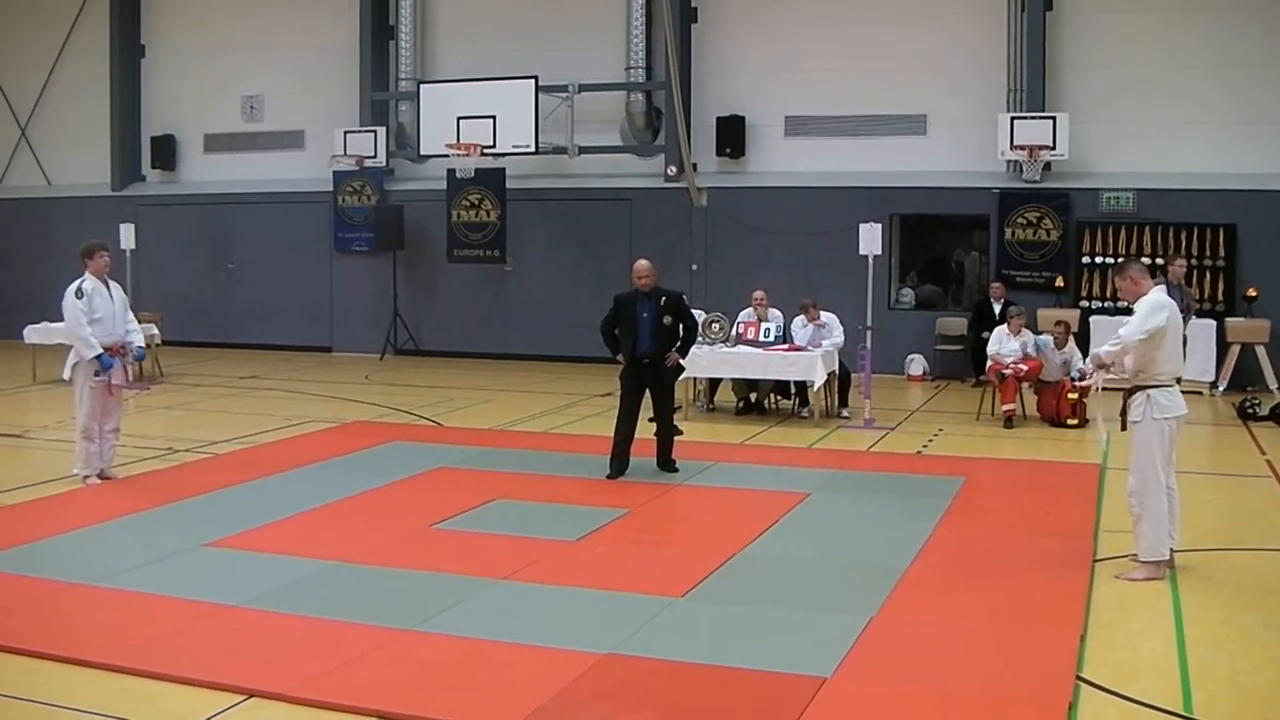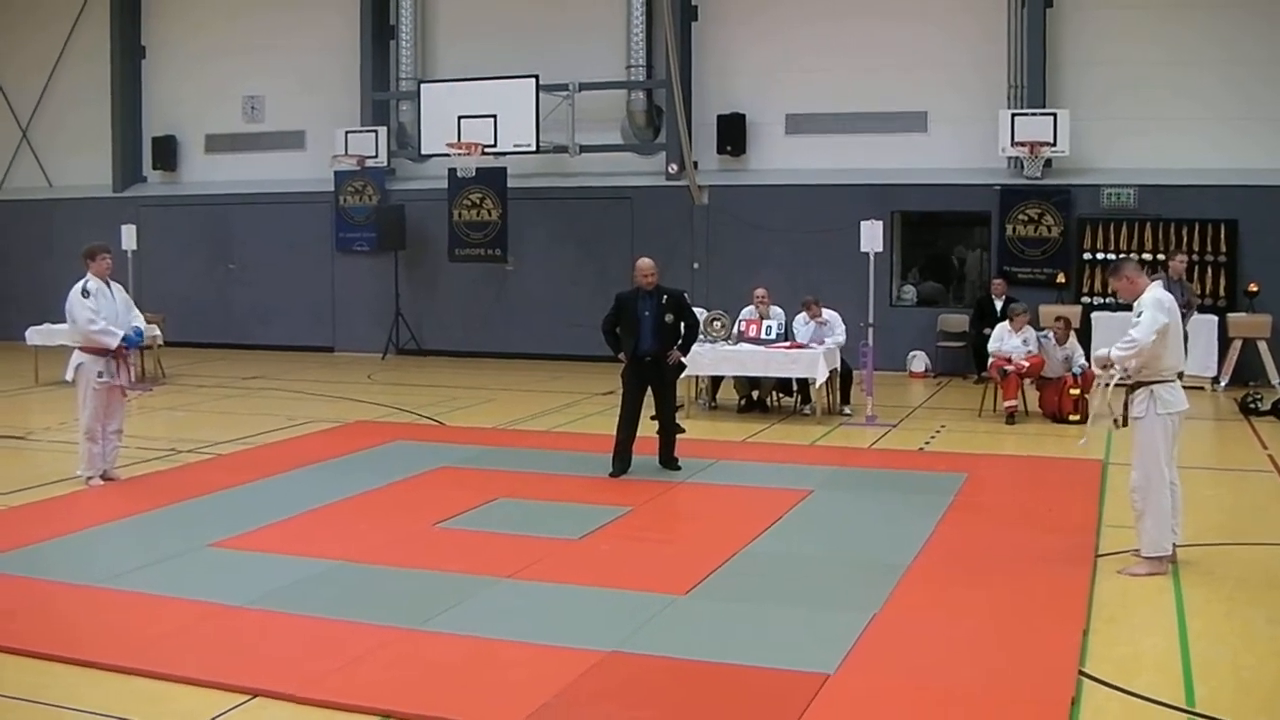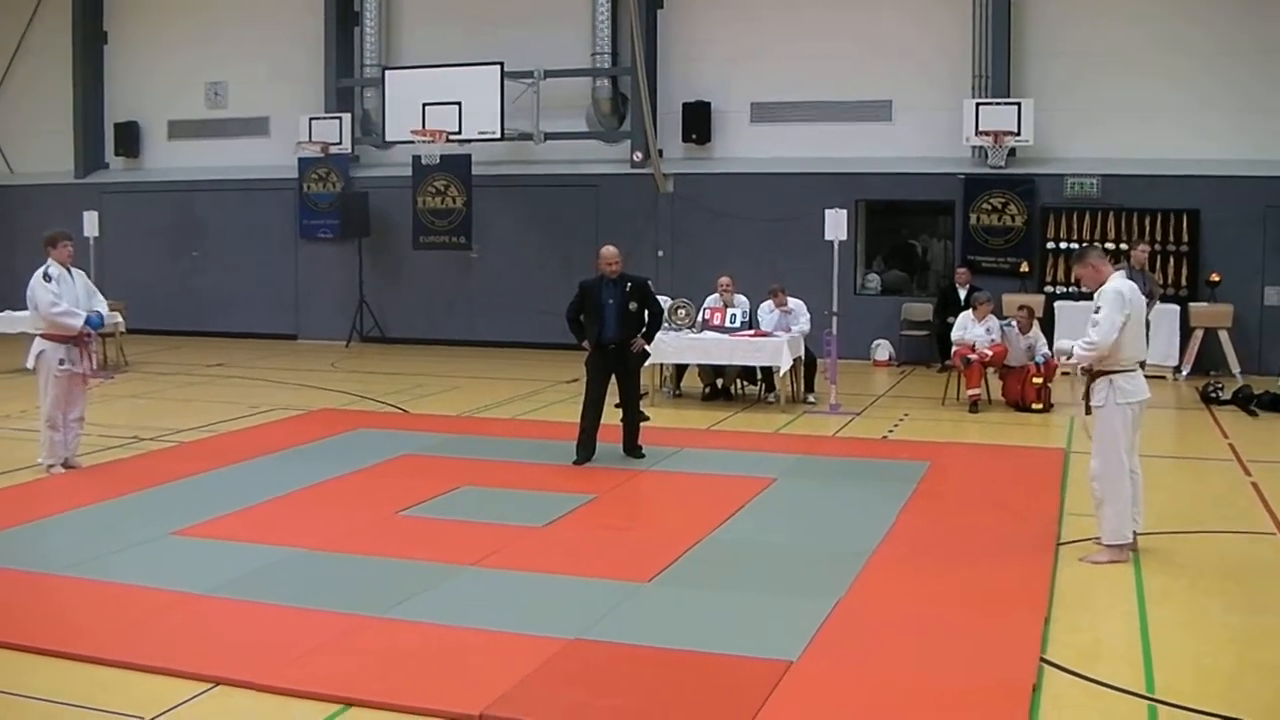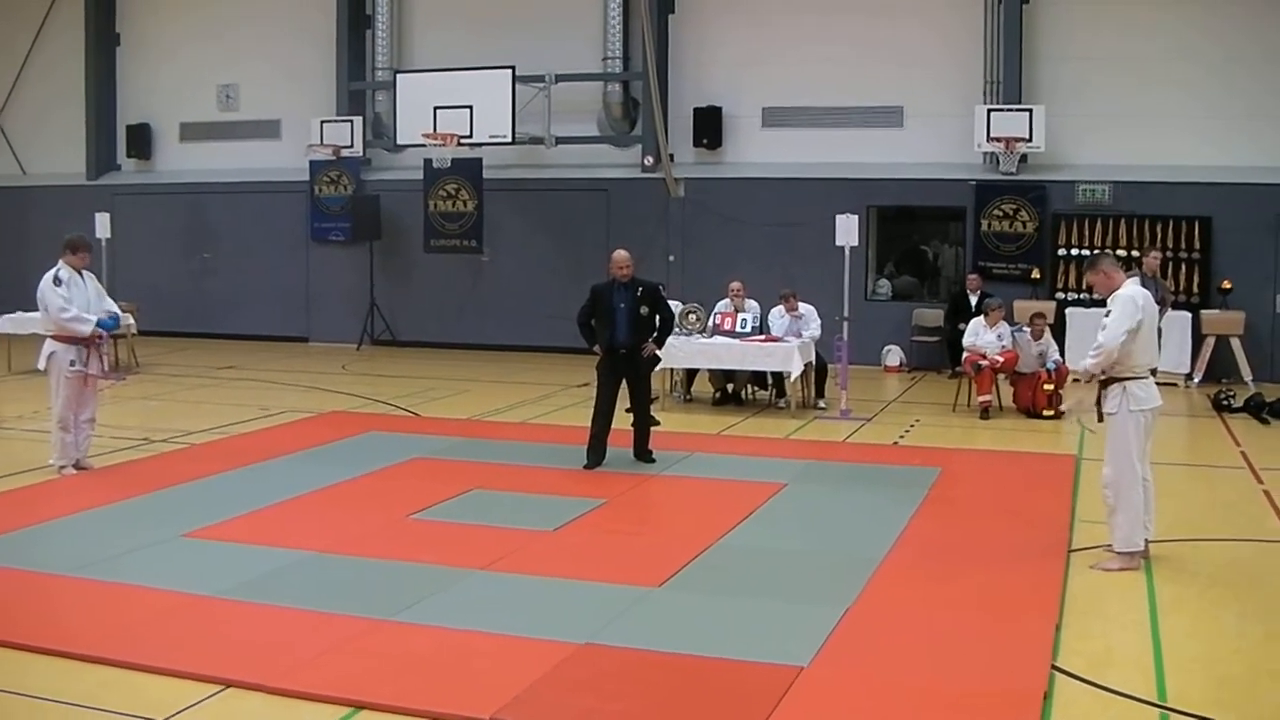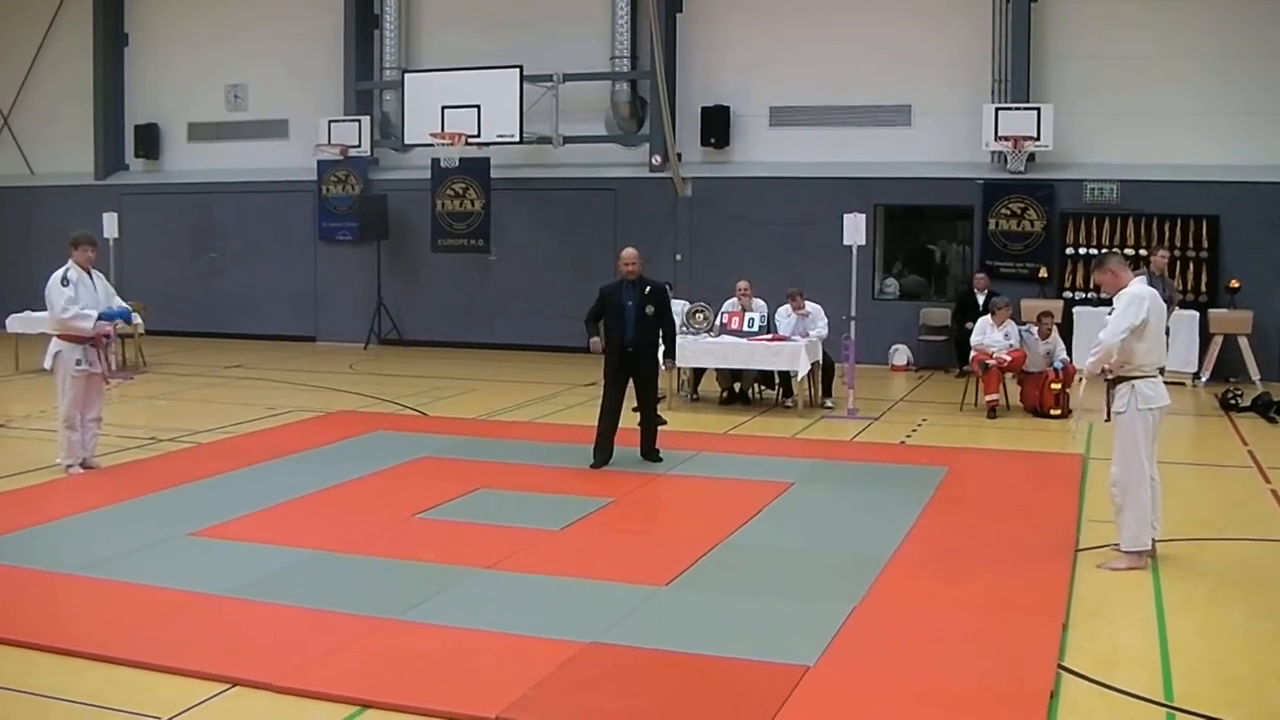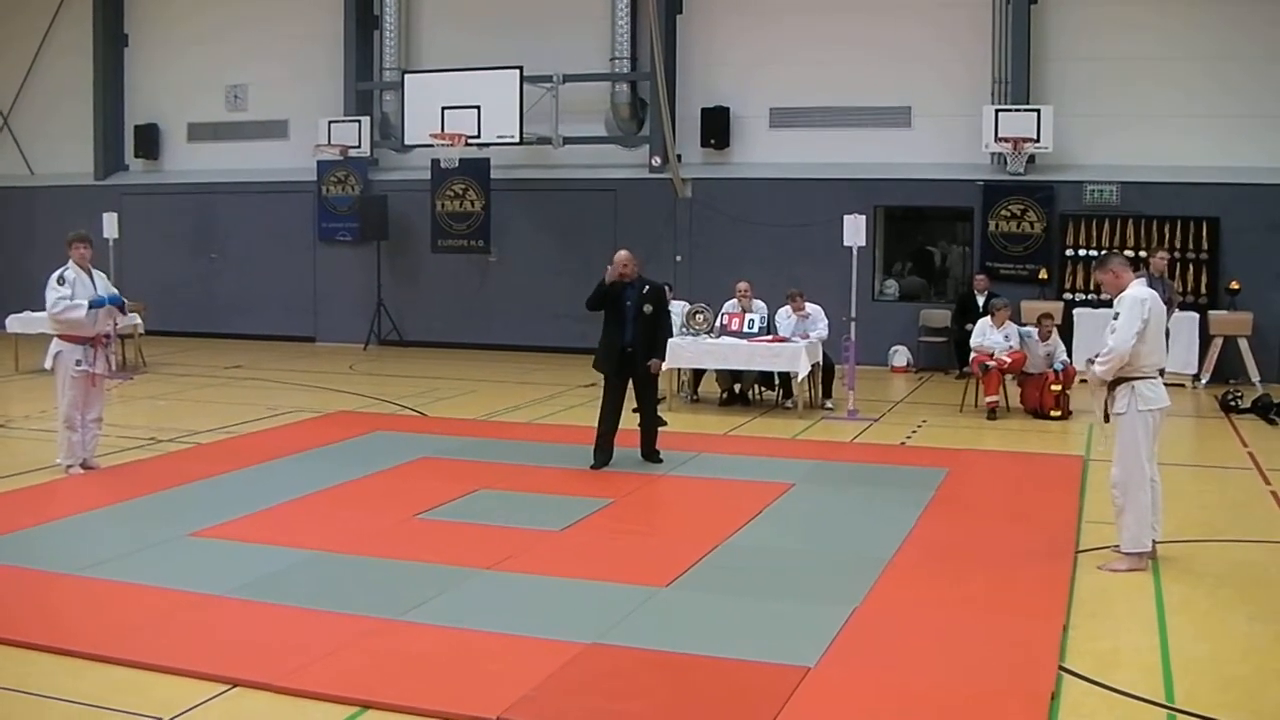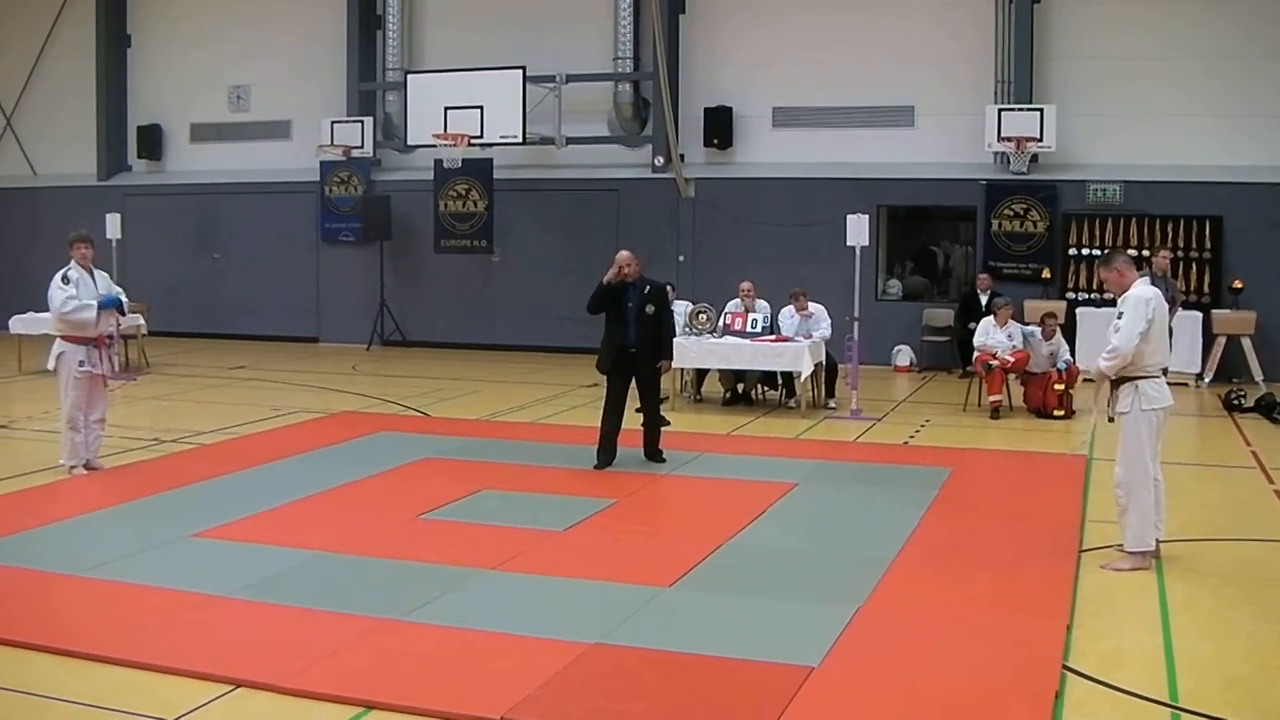
dt=0.4s
person 1, frame 1
left shoulder: (1154, 305)
right shoulder: (1163, 304)
left elbow: (1126, 339)
left wrist: (1100, 356)
right wrist: (1114, 361)
left hip: (1153, 403)
right hip: (1161, 398)
left knee: (1146, 482)
right knee: (1161, 479)
left ankle: (1153, 561)
right ankle: (1162, 549)
person 1, frame 2
left shoulder: (1153, 301)
right shoulder: (1160, 299)
left elbow: (1139, 342)
left wrist: (1107, 355)
right wrist: (1123, 362)
left hip: (1155, 398)
right hip: (1161, 394)
left knee: (1148, 478)
right knee: (1163, 474)
left ankle: (1156, 556)
right ankle: (1164, 544)
person 1, frame 3
left shoulder: (1112, 292)
right shoulder: (1129, 289)
left elbow: (1100, 340)
left wrist: (1070, 349)
right wrist: (1090, 359)
left hip: (1115, 388)
right hip: (1127, 383)
left knee: (1109, 466)
right knee: (1125, 462)
left ankle: (1116, 544)
right ankle: (1126, 532)
person 1, frame 4
left shoulder: (1125, 299)
right shoulder: (1140, 296)
left elbow: (1108, 344)
left wrist: (1090, 366)
right wrist: (1101, 366)
left hip: (1127, 394)
right hip: (1139, 390)
left knee: (1121, 473)
right knee: (1136, 469)
left ankle: (1128, 551)
right ankle: (1137, 539)
person 1, frame 5
left shoulder: (1132, 297)
right shoulder: (1149, 295)
left elbow: (1109, 340)
left wrist: (1092, 366)
right wrist: (1114, 365)
left hip: (1136, 393)
right hip: (1146, 388)
left knee: (1129, 472)
right knee: (1144, 468)
left ankle: (1135, 550)
right ankle: (1145, 539)
person 1, frame 6
left shoulder: (1132, 299)
right shoulder: (1148, 296)
left elbow: (1120, 347)
left wrist: (1098, 373)
right wrist: (1105, 365)
left hip: (1136, 395)
right hip: (1146, 390)
left knee: (1129, 473)
right knee: (1144, 469)
left ankle: (1135, 551)
right ankle: (1145, 540)
person 1, frame 7
left shoulder: (1137, 298)
right shoulder: (1151, 295)
left elbow: (1123, 347)
left wrist: (1103, 366)
right wrist: (1112, 366)
left hip: (1139, 394)
right hip: (1148, 389)
left knee: (1132, 472)
right knee: (1147, 469)
left ankle: (1138, 551)
right ankle: (1148, 539)
person 2, frame 1
left shoulder: (115, 288)
right shoulder: (80, 289)
left elbow: (128, 320)
right elbow: (77, 328)
left wrist: (137, 344)
right wrist: (98, 356)
left hip: (113, 360)
right hip: (89, 361)
left knee: (111, 417)
right knee: (89, 418)
left ankle: (104, 466)
right ankle: (88, 470)
person 2, frame 2
left shoulder: (117, 289)
right shoulder: (83, 290)
left elbow: (133, 314)
right elbow: (89, 325)
left wrist: (136, 330)
right wrist: (121, 337)
left hip: (115, 362)
right hip: (92, 362)
left knee: (114, 419)
right knee: (92, 419)
left ankle: (107, 466)
right ankle: (91, 471)
person 2, frame 3
left shoulder: (79, 276)
right shoulder: (44, 277)
left elbow: (97, 299)
right elbow: (52, 309)
left wrist: (98, 315)
right wrist: (84, 319)
left hip: (77, 348)
right hip: (53, 349)
left knee: (76, 407)
right knee: (53, 407)
left ankle: (69, 455)
right ankle: (52, 459)
person 2, frame 4
left shoulder: (88, 278)
right shoulder: (54, 279)
left elbow: (105, 302)
right elbow: (62, 314)
left wrist: (112, 316)
right wrist: (97, 322)
left hip: (87, 350)
right hip: (63, 350)
left knee: (87, 408)
right knee: (64, 409)
left ankle: (80, 455)
right ankle: (63, 460)
person 2, frame 5
left shoulder: (97, 278)
right shoulder: (62, 278)
left elbow: (112, 301)
right elbow: (64, 313)
left wrist: (122, 311)
right wrist: (99, 316)
left hip: (93, 349)
right hip: (70, 350)
left knee: (93, 407)
right knee: (71, 408)
left ankle: (87, 455)
right ankle: (70, 459)
person 2, frame 6
left shoulder: (100, 277)
right shoulder: (62, 277)
left elbow: (114, 304)
right elbow: (55, 308)
left wrist: (118, 302)
right wrist: (88, 304)
left hip: (95, 349)
right hip: (70, 349)
left knee: (94, 407)
right knee: (71, 408)
left ankle: (87, 455)
right ankle: (71, 460)
person 2, frame 7
left shoulder: (102, 277)
right shoulder: (64, 277)
left elbow: (121, 300)
right elbow: (63, 308)
left wrist: (116, 303)
right wrist: (98, 305)
left hip: (97, 350)
right hip: (73, 350)
left knee: (97, 408)
right knee: (74, 409)
left ankle: (90, 456)
right ankle: (74, 460)
person 3, frame 1
left shoulder: (672, 299)
right shoulder: (622, 301)
left elbow: (691, 326)
right elbow: (606, 328)
left wrist: (681, 352)
right wrist: (617, 352)
left hip: (662, 366)
right hip: (633, 366)
left knee: (665, 417)
right knee: (626, 417)
left ankle: (665, 460)
right ankle: (618, 464)
person 3, frame 2
left shoulder: (674, 297)
right shoulder: (624, 299)
left elbow: (692, 324)
right elbow: (607, 326)
left wrist: (682, 349)
right wrist: (619, 351)
left hip: (663, 364)
right hip: (635, 364)
left knee: (667, 415)
right knee: (628, 415)
left ankle: (667, 458)
right ankle: (621, 462)
person 3, frame 3
left shoulder: (638, 285)
right shoulder: (588, 287)
left elbow: (657, 312)
right elbow: (571, 314)
left wrist: (646, 337)
right wrist: (582, 338)
left hip: (627, 352)
right hip: (599, 352)
left knee: (631, 403)
right knee: (592, 403)
left ankle: (632, 446)
right ankle: (585, 450)
person 3, frame 4
left shoulder: (649, 290)
right shoulder: (599, 291)
left elbow: (668, 317)
right elbow: (583, 318)
left wrist: (657, 342)
right wrist: (594, 343)
left hip: (638, 357)
right hip: (610, 357)
left knee: (642, 407)
right knee: (602, 408)
left ankle: (642, 450)
right ankle: (595, 454)
person 3, frame 5
left shoulder: (656, 290)
right shoulder: (608, 291)
left elbow: (668, 324)
right elbow: (592, 318)
left wrist: (670, 355)
right wrist: (593, 336)
left hip: (645, 357)
right hip: (617, 357)
left knee: (648, 406)
right knee: (610, 407)
left ankle: (649, 449)
right ankle: (602, 453)
person 3, frame 6
left shoulder: (654, 290)
right shoulder: (611, 289)
left elbow: (663, 326)
right elbow: (591, 305)
left wrist: (659, 356)
right wrist: (607, 281)
left hip: (644, 357)
right hip: (615, 357)
left knee: (648, 407)
right knee: (610, 408)
left ankle: (649, 451)
right ankle: (603, 454)
person 3, frame 7
left shoulder: (656, 289)
right shoulder: (612, 290)
left elbow: (666, 325)
right elbow: (592, 309)
left wrist: (667, 356)
right wrist: (605, 282)
left hip: (648, 357)
right hip: (618, 357)
left knee: (651, 407)
right knee: (613, 408)
left ankle: (652, 450)
right ankle: (606, 454)
